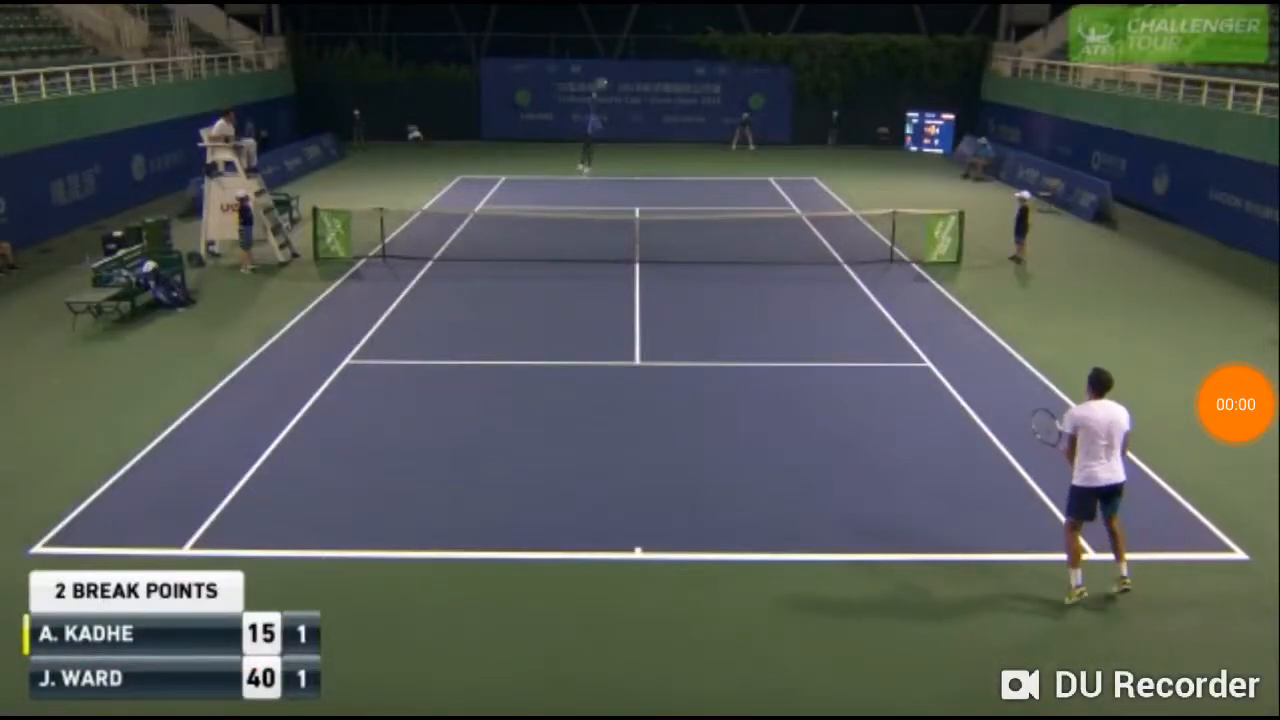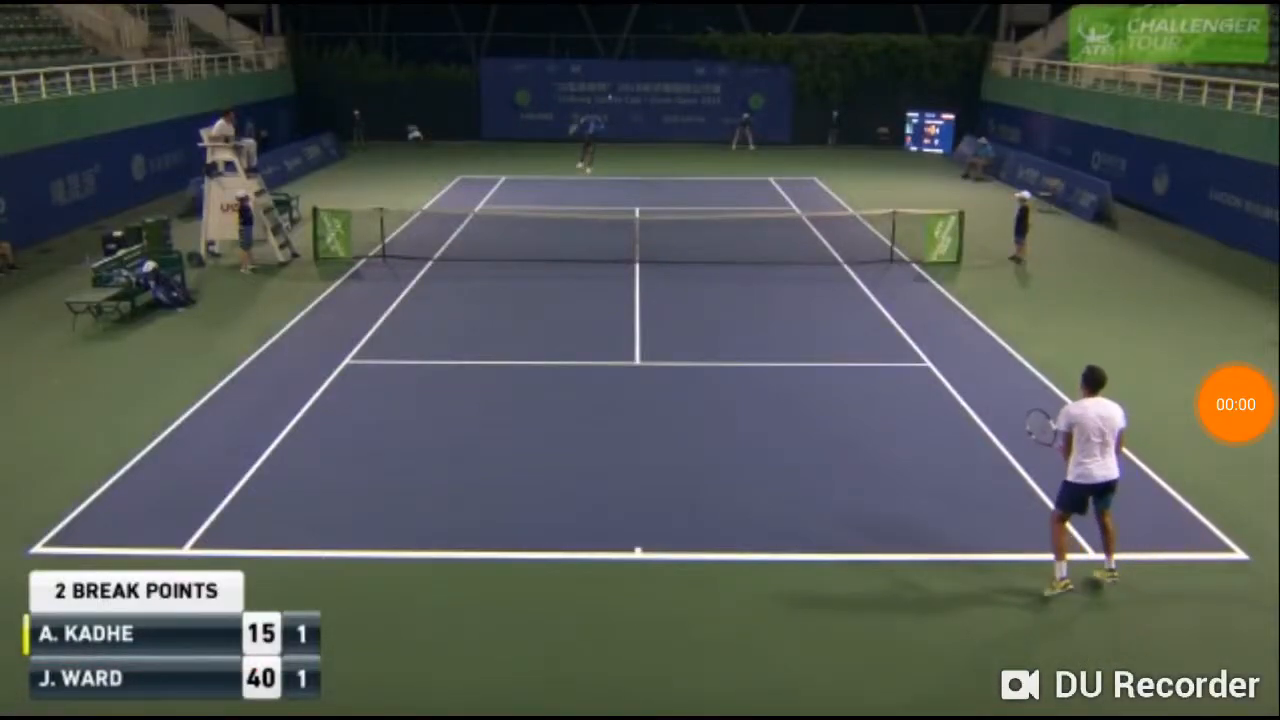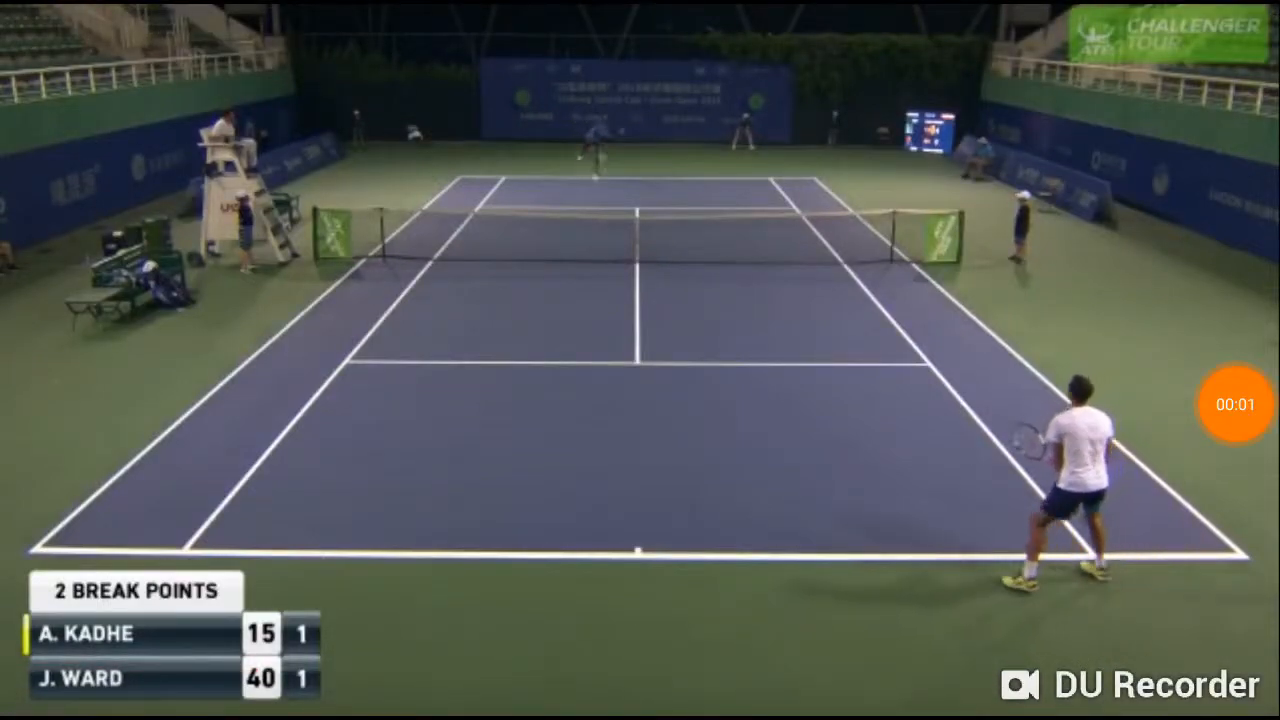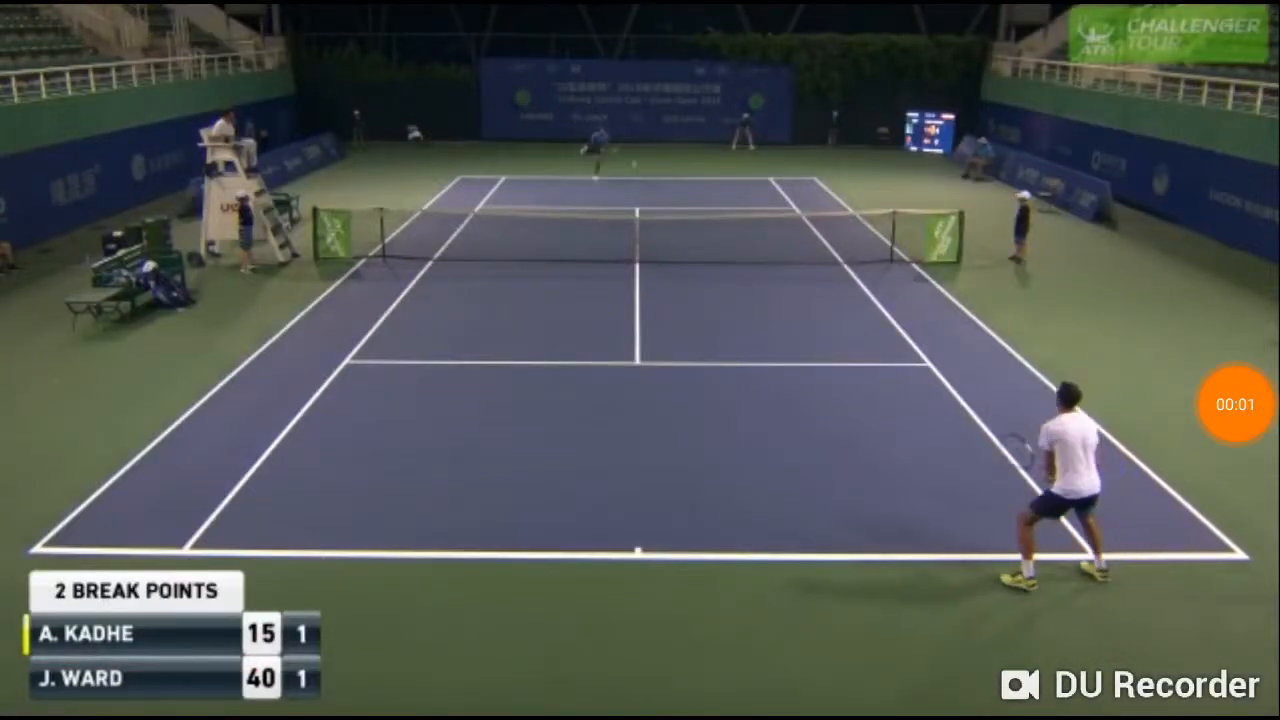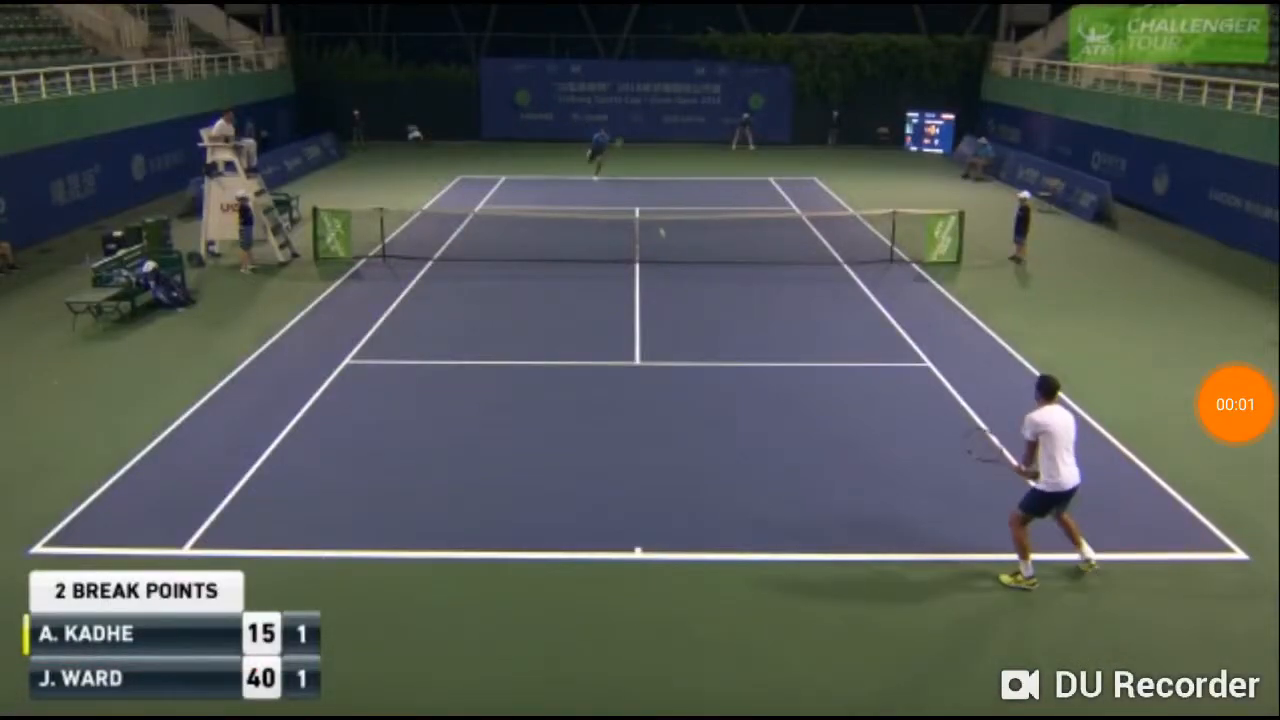
dt=0.1s
person 1, frame 1
left shoulder: (1076, 414)
right shoulder: (1122, 413)
left elbow: (1070, 452)
right elbow: (1123, 449)
left hip: (1086, 480)
right hip: (1116, 478)
left knee: (1072, 529)
right knee: (1112, 524)
left ankle: (1077, 586)
right ankle: (1123, 577)
person 1, frame 2
left shoulder: (1071, 411)
right shoulder: (1116, 410)
left elbow: (1065, 450)
right elbow: (1117, 448)
left hip: (1081, 477)
right hip: (1110, 475)
left knee: (1058, 520)
right knee: (1103, 518)
left ankle: (1061, 579)
right ankle: (1110, 569)
person 1, frame 3
left shoulder: (1061, 421)
right shoulder: (1104, 419)
left elbow: (1056, 460)
right elbow: (1106, 455)
left hip: (1072, 485)
right hip: (1100, 483)
left knee: (1038, 523)
right knee: (1094, 517)
left ankle: (1029, 578)
right ankle: (1101, 566)
person 1, frame 4
left shoulder: (1051, 428)
right shoulder: (1091, 425)
left elbow: (1049, 464)
left wrist: (1055, 477)
left hip: (1066, 491)
right hip: (1093, 488)
left knee: (1024, 520)
right knee: (1087, 518)
left ankle: (1027, 576)
right ankle: (1100, 566)
person 1, frame 5
left shoulder: (1034, 419)
right shoulder: (1067, 415)
left elbow: (1029, 455)
left wrist: (1024, 469)
right wrist: (1038, 471)
left hip: (1050, 485)
right hip: (1072, 480)
left knee: (1016, 521)
right knee: (1060, 515)
left ankle: (1026, 575)
right ankle: (1087, 558)
